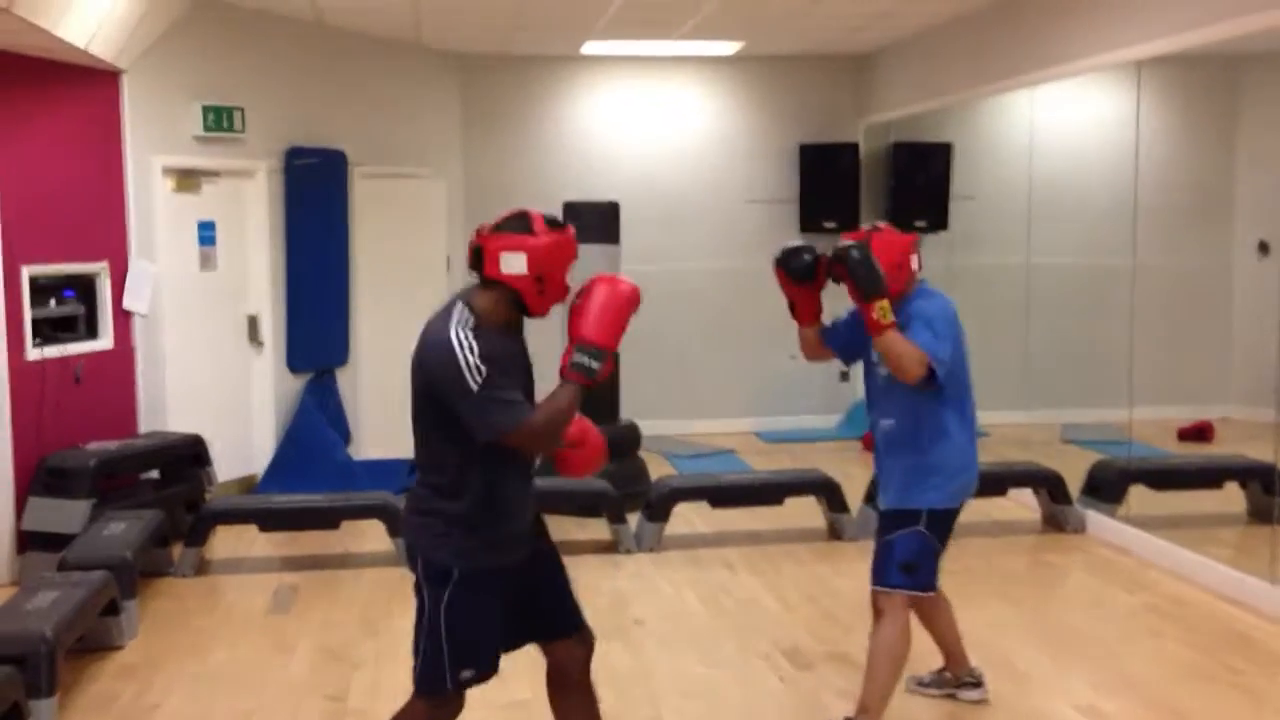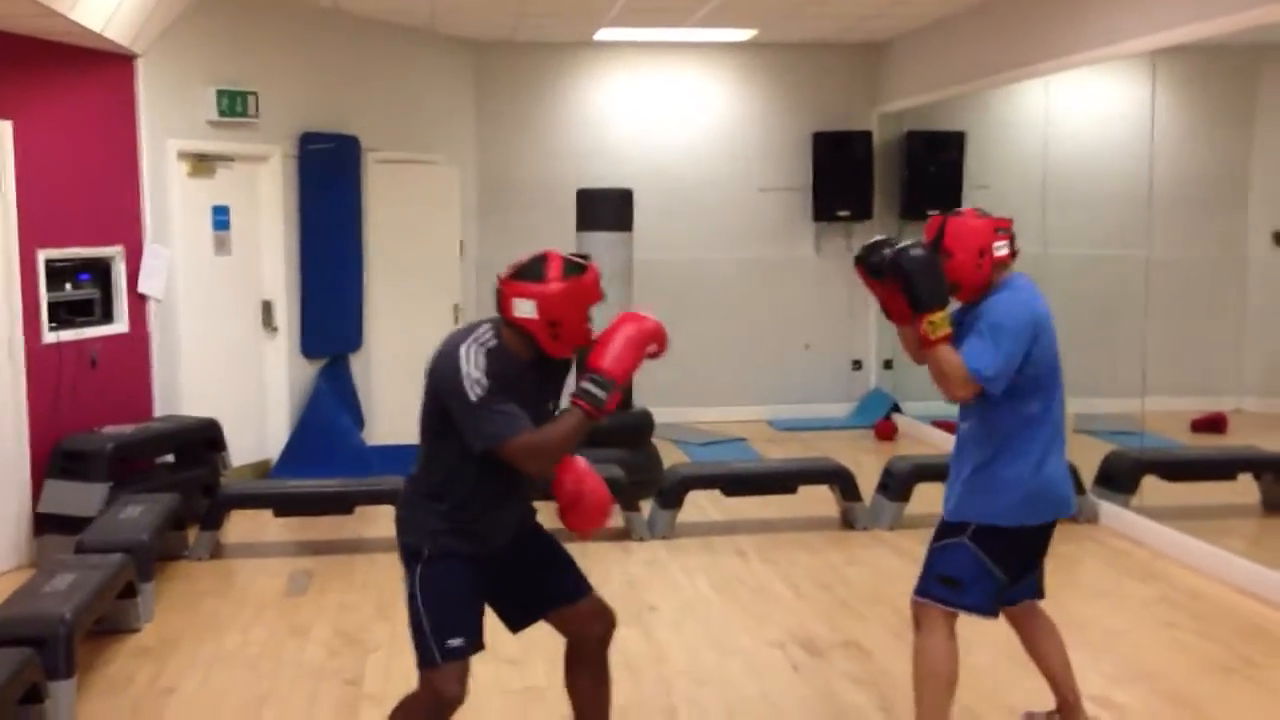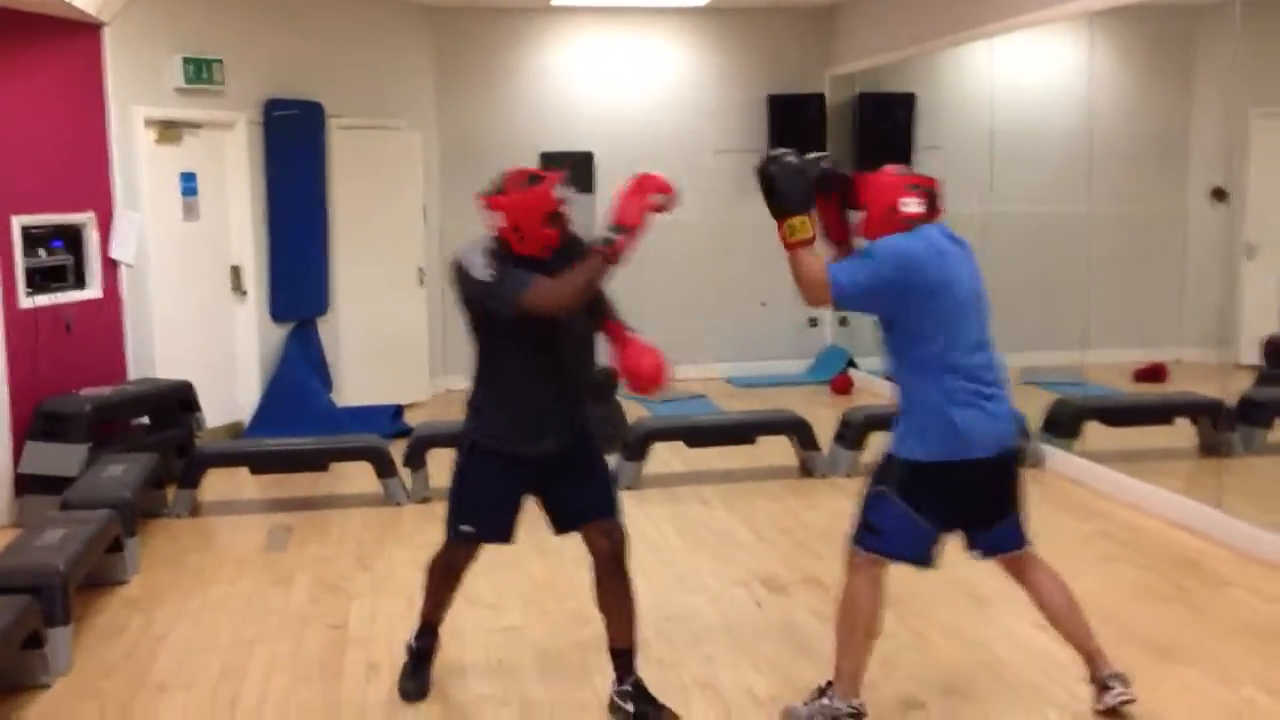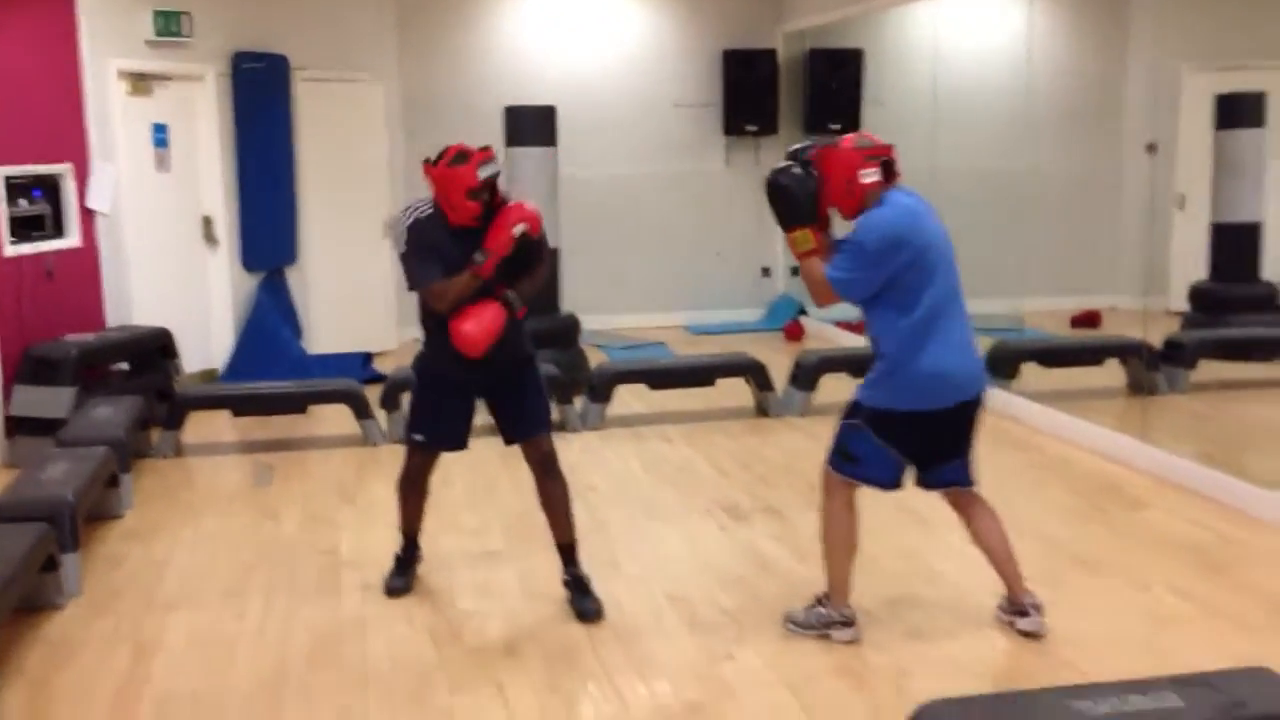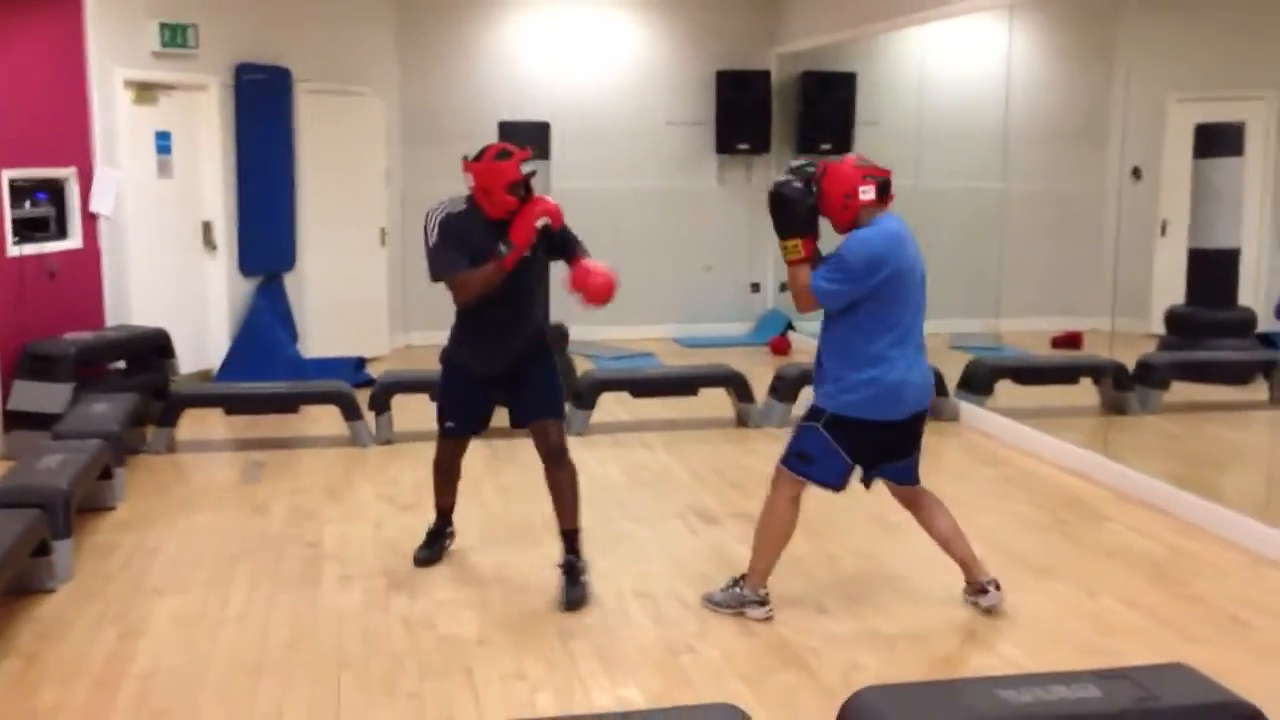
dt=1s
person 1, frame 1
left shoulder: (930, 310)
right shoulder: (883, 310)
left elbow: (911, 370)
right elbow: (817, 349)
left wrist: (872, 303)
right wrist: (803, 299)
left hip: (930, 475)
right hip: (909, 472)
left knee: (892, 598)
right knee: (916, 581)
right ankle: (961, 673)
person 1, frame 2
left shoulder: (1009, 309)
right shoulder: (996, 300)
left elbow: (960, 387)
right elbow: (926, 353)
left wrist: (927, 311)
right wrist: (897, 298)
left hip: (1000, 491)
right hip: (1028, 486)
left knee: (932, 611)
right knee: (1019, 605)
person 1, frame 3
left shoulder: (900, 255)
right shoulder: (948, 246)
left elbow: (816, 290)
right elbow: (856, 274)
left wrist: (794, 217)
right wrist: (829, 213)
left hip: (935, 444)
right hip: (993, 436)
left knee: (865, 561)
right knee: (1017, 560)
person 1, frame 4
left shoulder: (883, 226)
right shoulder: (910, 208)
left elbow: (824, 292)
right elbow: (845, 264)
left wrist: (798, 226)
right wrist: (813, 217)
left hip: (905, 385)
right hip: (959, 379)
left knee: (839, 483)
right knee: (960, 492)
left ankle: (837, 610)
right ankle: (1022, 602)
person 1, frame 5
left shoulder: (870, 244)
right shoulder: (893, 234)
left elbow: (806, 300)
right elbow: (832, 282)
left wrist: (794, 236)
right wrist: (804, 233)
left hip: (859, 397)
right hip: (906, 392)
left knee: (789, 482)
right knee: (910, 490)
left ankle: (751, 590)
right ankle: (981, 582)
person 2, frame 1
left shoulder: (502, 319)
right shoulder: (453, 344)
right elbow: (534, 438)
left wrist: (563, 425)
right wrist: (588, 355)
left hip: (516, 530)
right hip: (457, 547)
left knee: (572, 651)
person 2, frame 2
left shoulder: (550, 352)
right shoulder: (467, 362)
right elbow: (531, 456)
left wrist: (567, 465)
right wrist: (603, 383)
left hip: (510, 528)
right hip: (445, 539)
left knee: (594, 626)
person 2, frame 3
left shoulder: (569, 248)
right shoulder: (480, 265)
left elbow: (590, 303)
right elbow: (555, 300)
left wrist: (624, 340)
right wrist: (620, 234)
left hip: (568, 432)
right hip: (498, 440)
left knee: (610, 547)
right knee: (458, 551)
right ankle: (423, 644)
person 2, frame 4
left shoulder: (510, 214)
right shoulder: (416, 227)
left elbow: (538, 268)
right elbow: (439, 301)
left wrist: (506, 302)
right wrist: (490, 255)
left hip: (508, 357)
right hip: (446, 364)
left knee: (543, 457)
right knee: (416, 465)
left ankle: (573, 574)
right ankle: (408, 553)
person 2, frame 5
left shoulder: (537, 213)
right shoulder: (448, 222)
left elbow: (569, 248)
right elbow: (464, 292)
left wrist: (587, 269)
right wrist: (512, 247)
left hip: (529, 353)
right hip: (470, 358)
left knee: (552, 444)
right knee: (450, 448)
left ankle: (572, 560)
right ankle: (442, 528)
